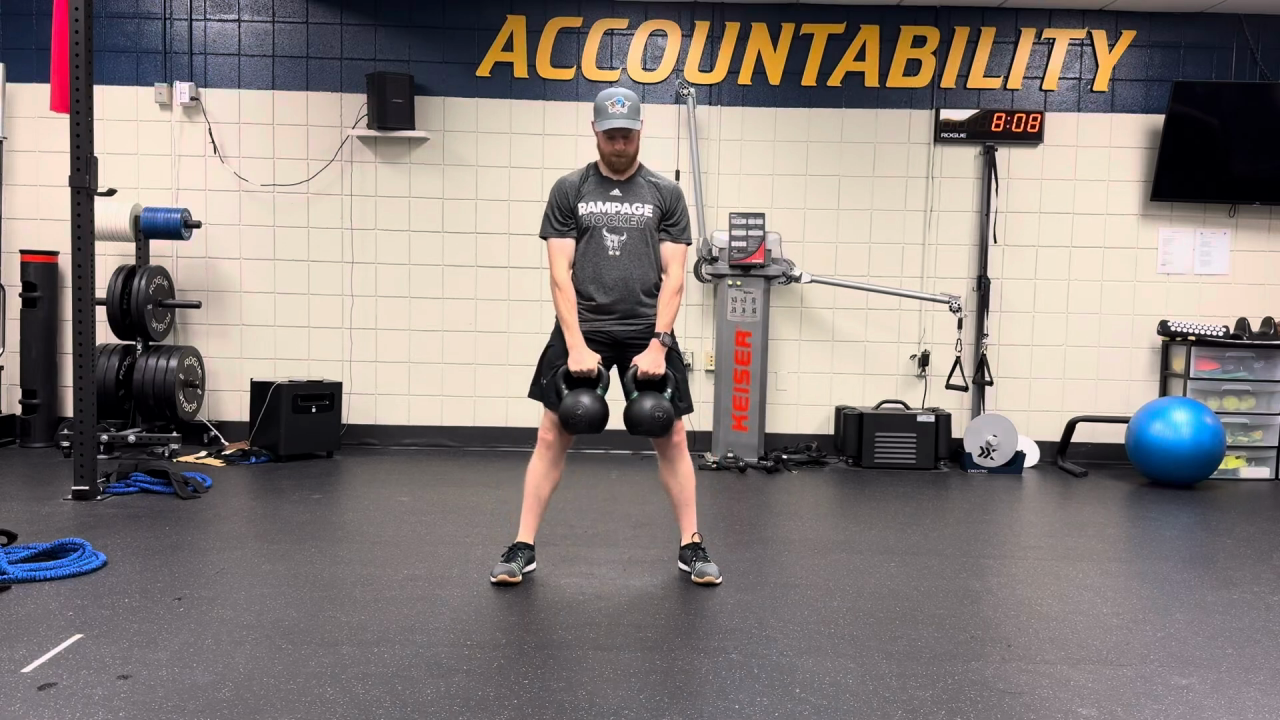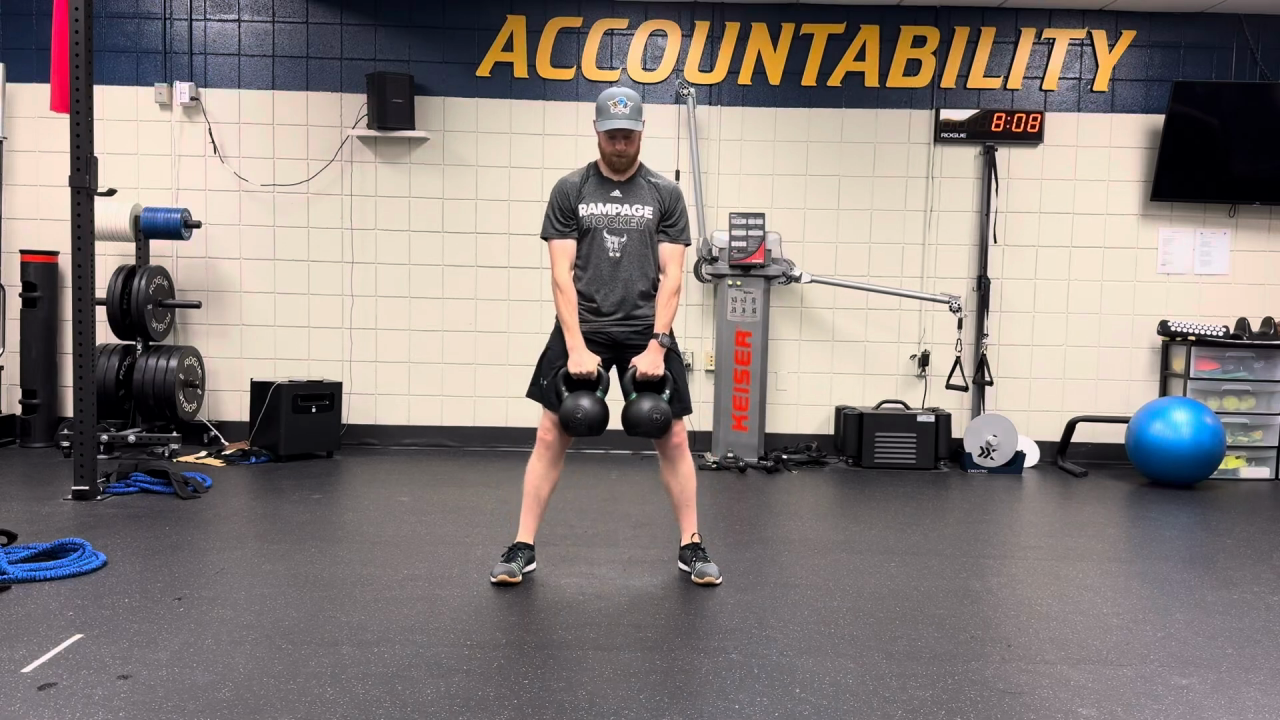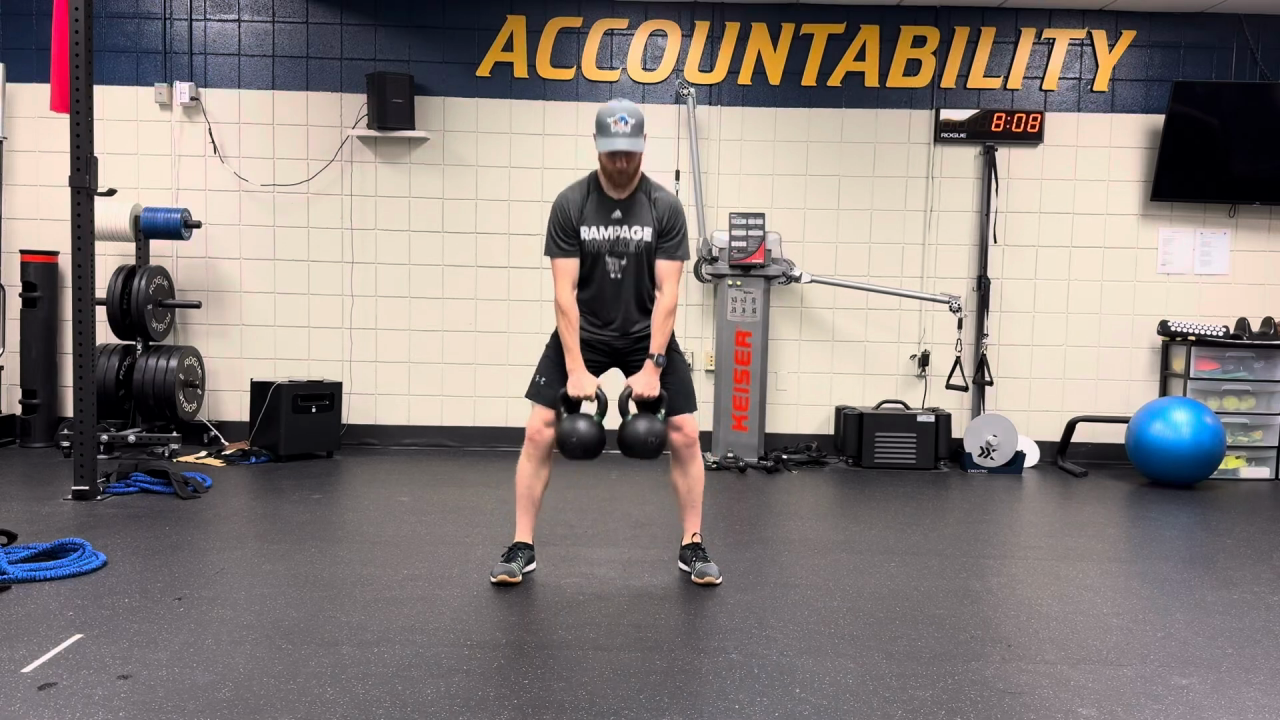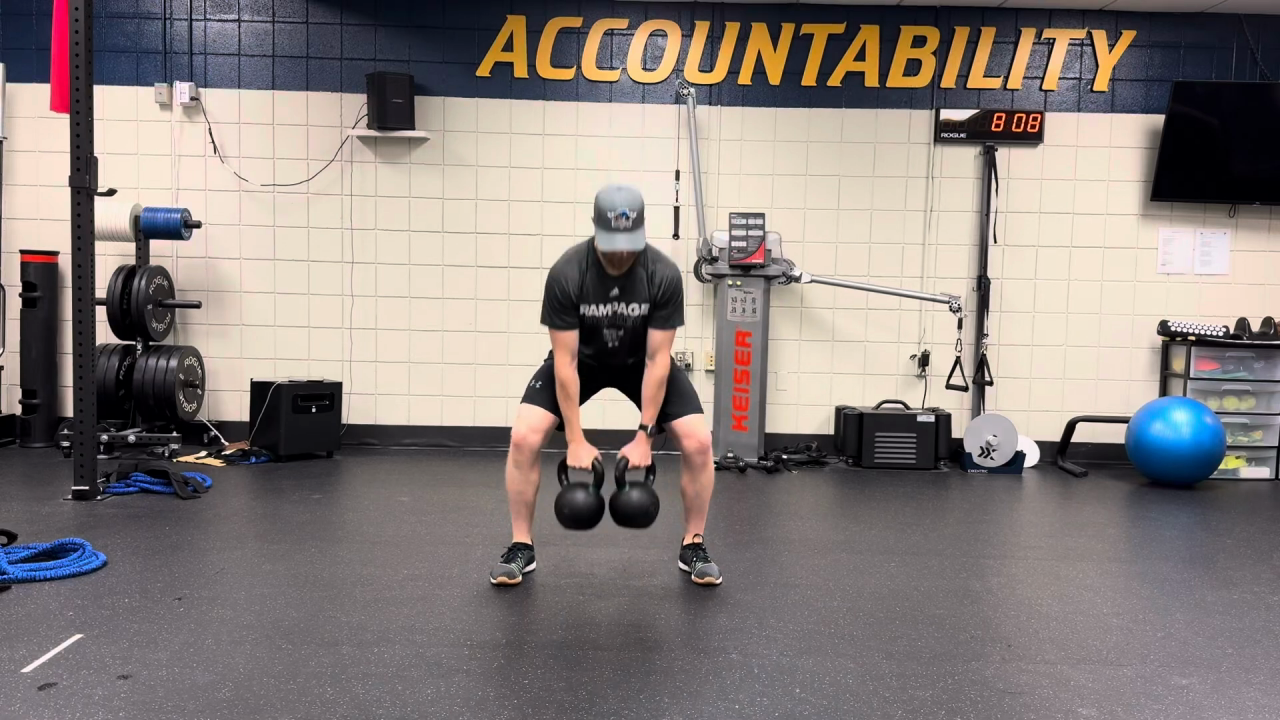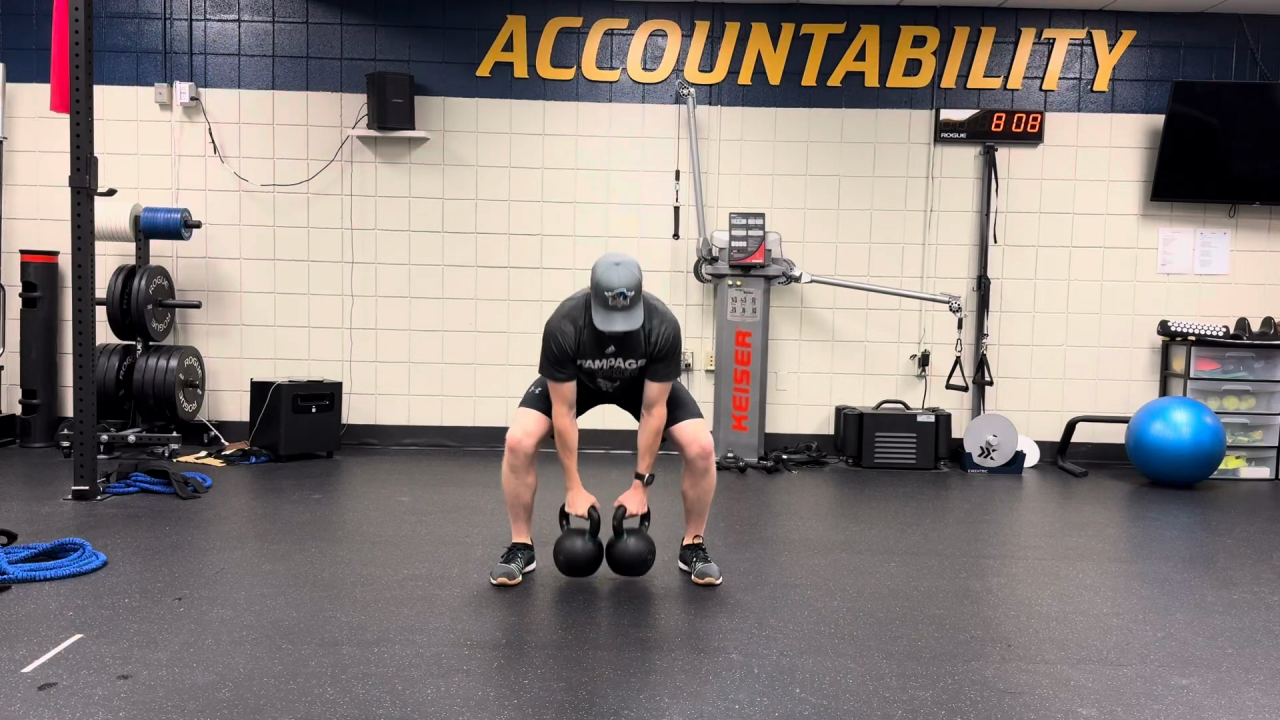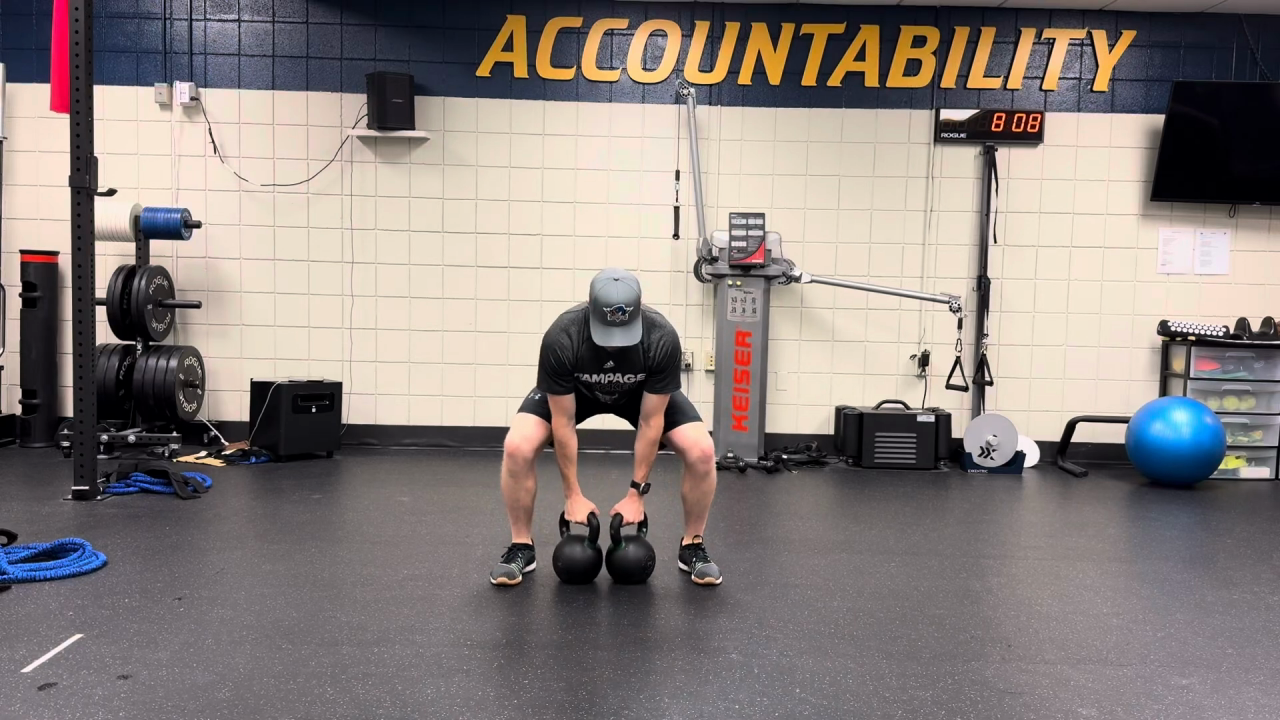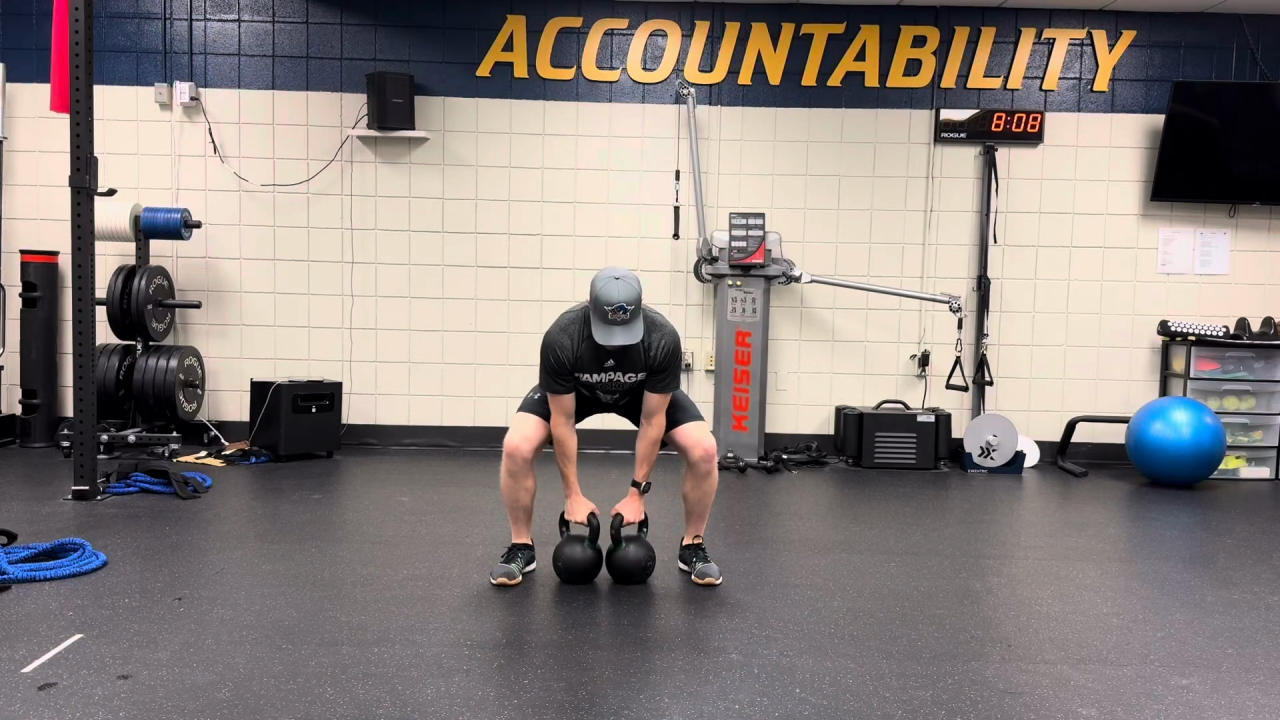
dt=0.3s
person 1, frame 1
left shoulder: (666, 193)
right shoulder: (568, 190)
left elbow: (673, 275)
right elbow: (561, 272)
left wrist: (660, 343)
right wrist: (575, 343)
left hip: (647, 335)
right hip: (583, 332)
left knee: (672, 439)
right knee: (552, 438)
left ankle: (692, 546)
right ankle: (522, 547)
person 1, frame 2
left shoulder: (665, 194)
right shoulder: (570, 190)
left elbow: (671, 276)
right elbow: (562, 274)
left wrist: (658, 343)
right wrist: (575, 345)
left hip: (646, 334)
right hip: (582, 331)
left knee: (673, 440)
right knee: (550, 439)
left ankle: (691, 545)
right ankle: (523, 546)
person 1, frame 3
left shoulder: (666, 207)
right shoulder: (569, 205)
left elbow: (667, 293)
right elbow: (565, 292)
left wrist: (652, 365)
right wrist: (576, 368)
left hip: (646, 334)
right hip: (583, 332)
left knee: (685, 435)
right knee: (539, 432)
left ankle: (692, 547)
right ankle: (521, 547)
person 1, frame 4
left shoulder: (665, 275)
right shoulder: (566, 274)
left elbow: (658, 359)
right elbow: (565, 361)
left wrist: (644, 436)
right wrist: (575, 441)
left hip: (641, 363)
right hip: (582, 359)
left knee: (698, 441)
right knee: (525, 437)
left ankle: (693, 546)
right ankle: (521, 547)
person 1, frame 5
left shoulder: (663, 326)
right shoulder: (563, 325)
left elbow: (654, 411)
right elbow: (563, 412)
left wrist: (640, 484)
right wrist: (574, 488)
left hip: (642, 381)
right hip: (577, 381)
left knee: (700, 447)
right knee: (519, 442)
left ankle: (693, 546)
right ankle: (521, 547)
person 1, frame 6
left shoulder: (662, 339)
right shoulder: (561, 338)
left elbow: (651, 421)
right elbow: (563, 423)
left wrist: (636, 494)
right wrist: (573, 496)
left hip: (642, 393)
right hip: (574, 392)
left knee: (701, 451)
right knee: (518, 447)
left ankle: (693, 547)
right ankle: (521, 547)
person 1, frame 7
left shoulder: (663, 338)
right shoulder: (561, 337)
left elbow: (653, 420)
right elbow: (563, 421)
left wrist: (637, 493)
right wrist: (573, 496)
left hip: (642, 391)
right hip: (575, 390)
left knee: (703, 449)
right knee: (517, 447)
left ankle: (692, 547)
right ankle: (521, 547)
